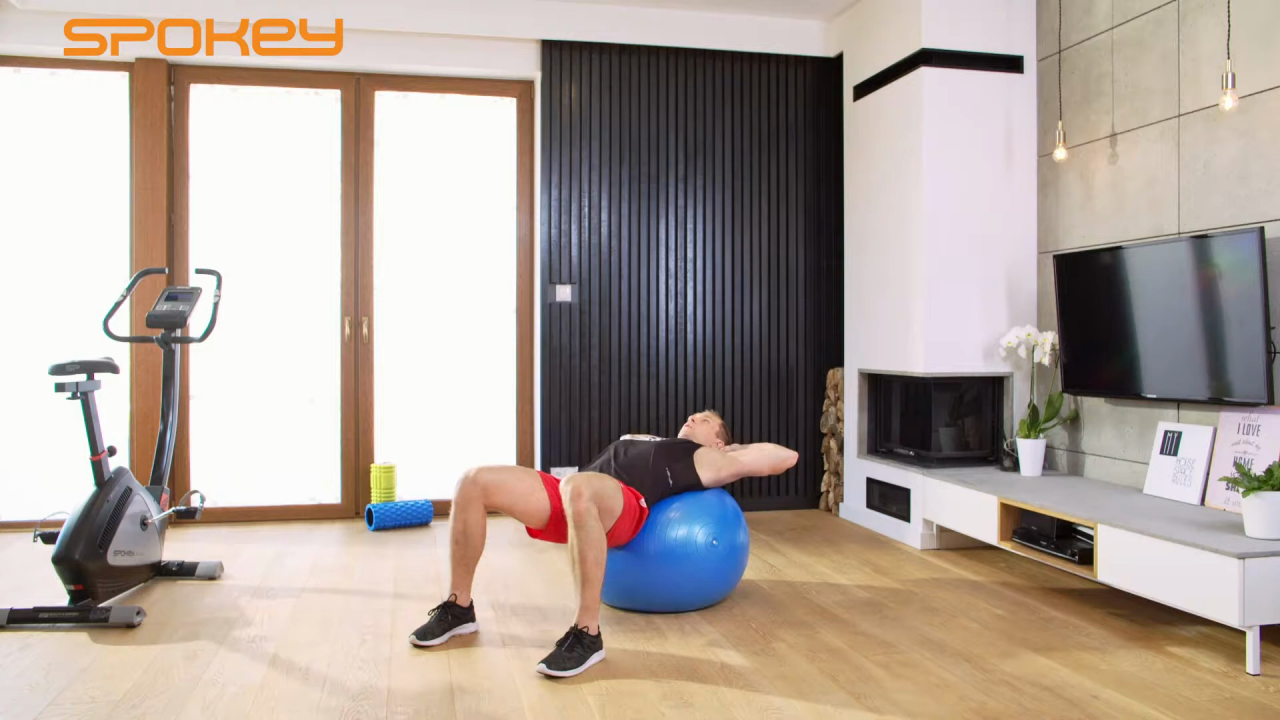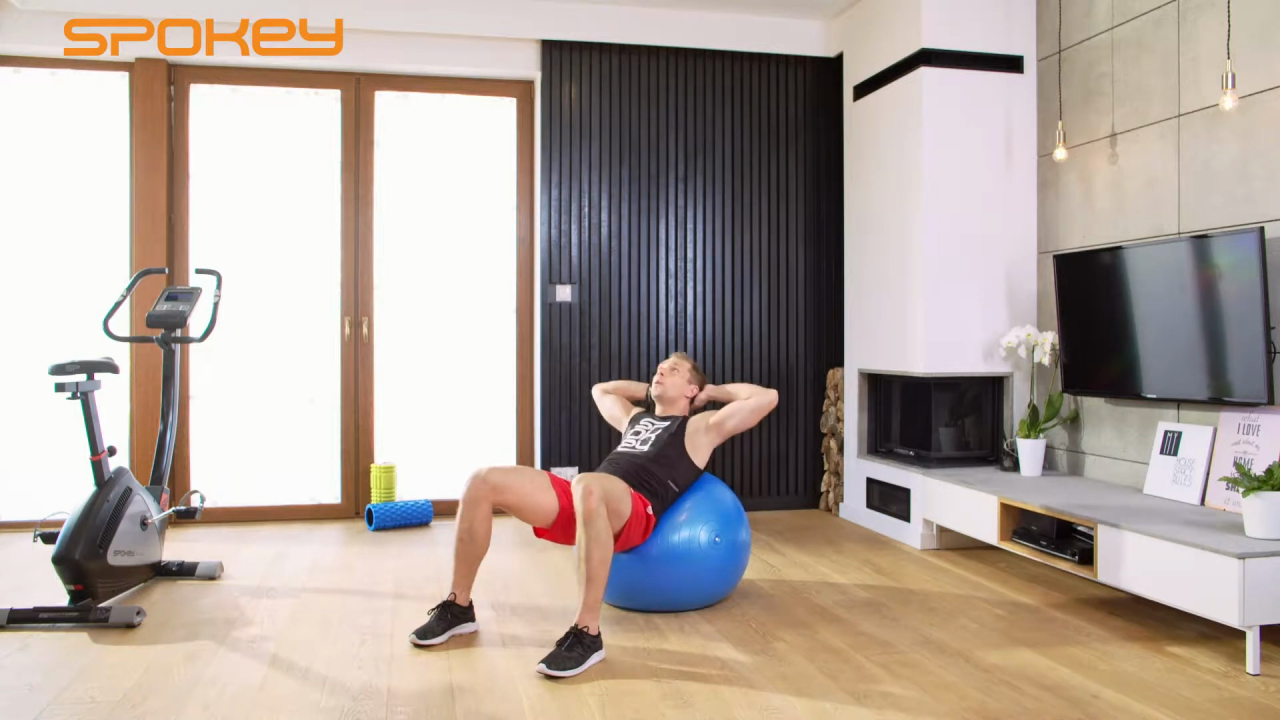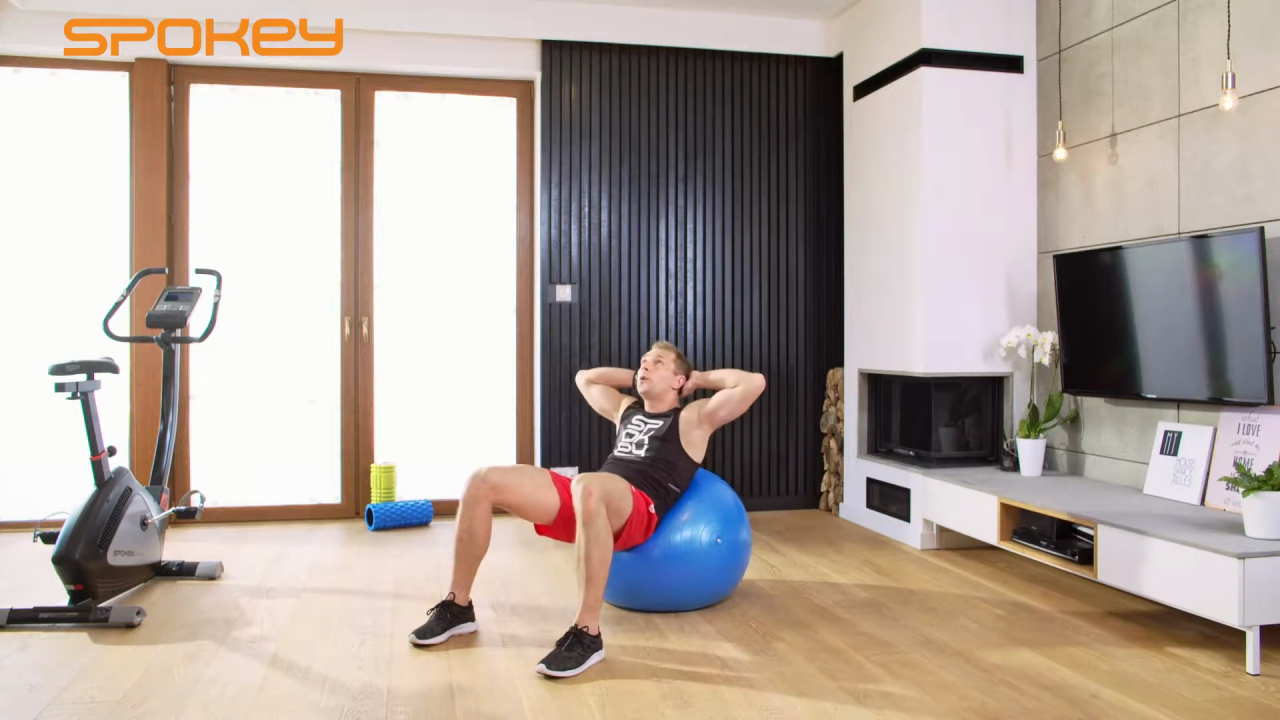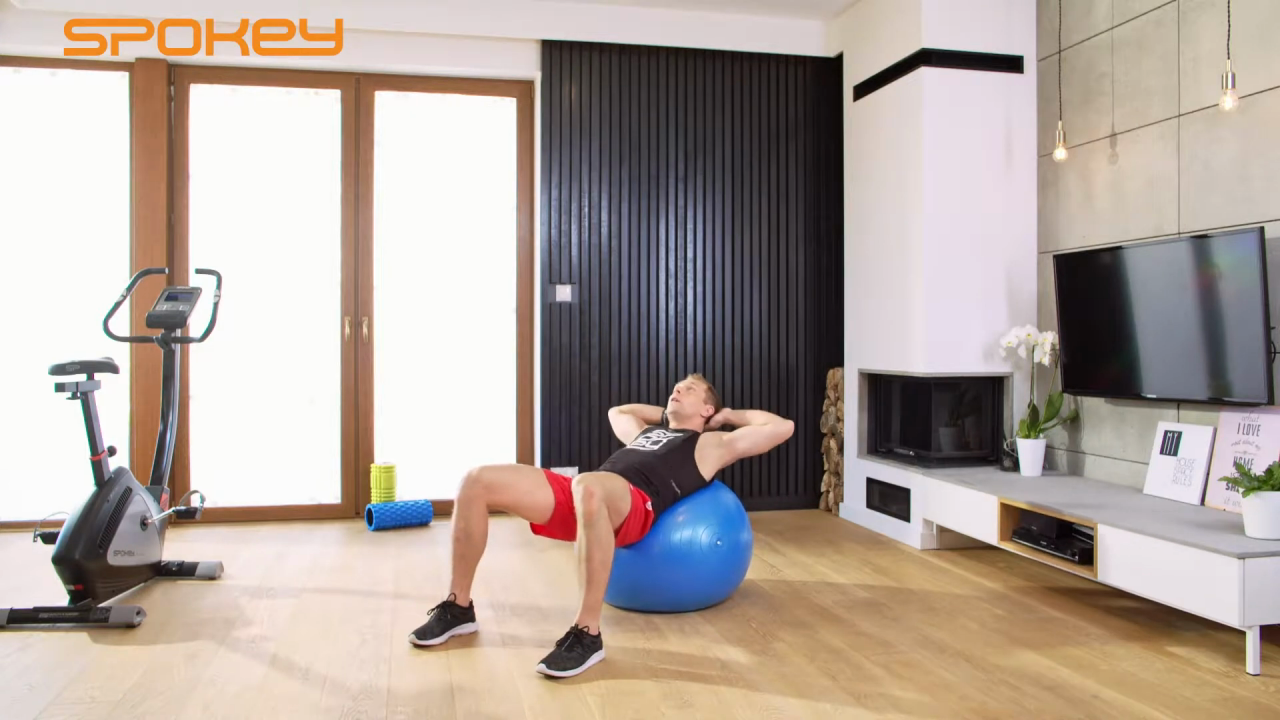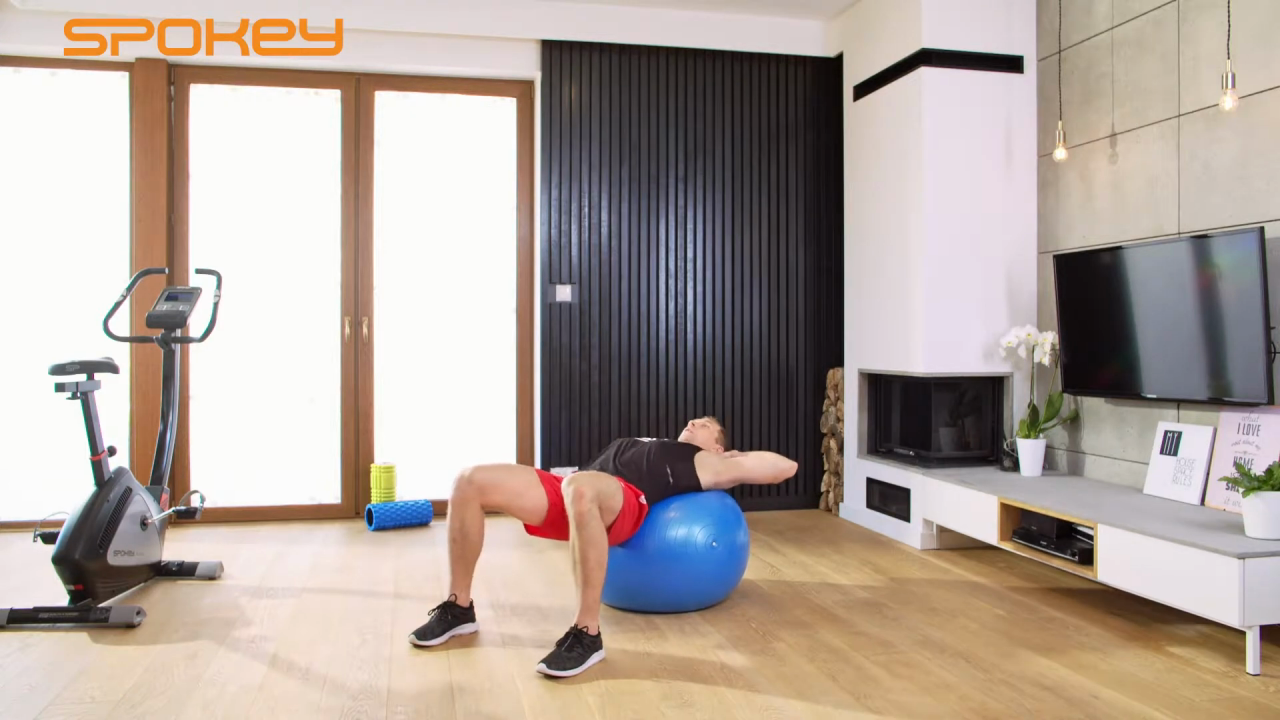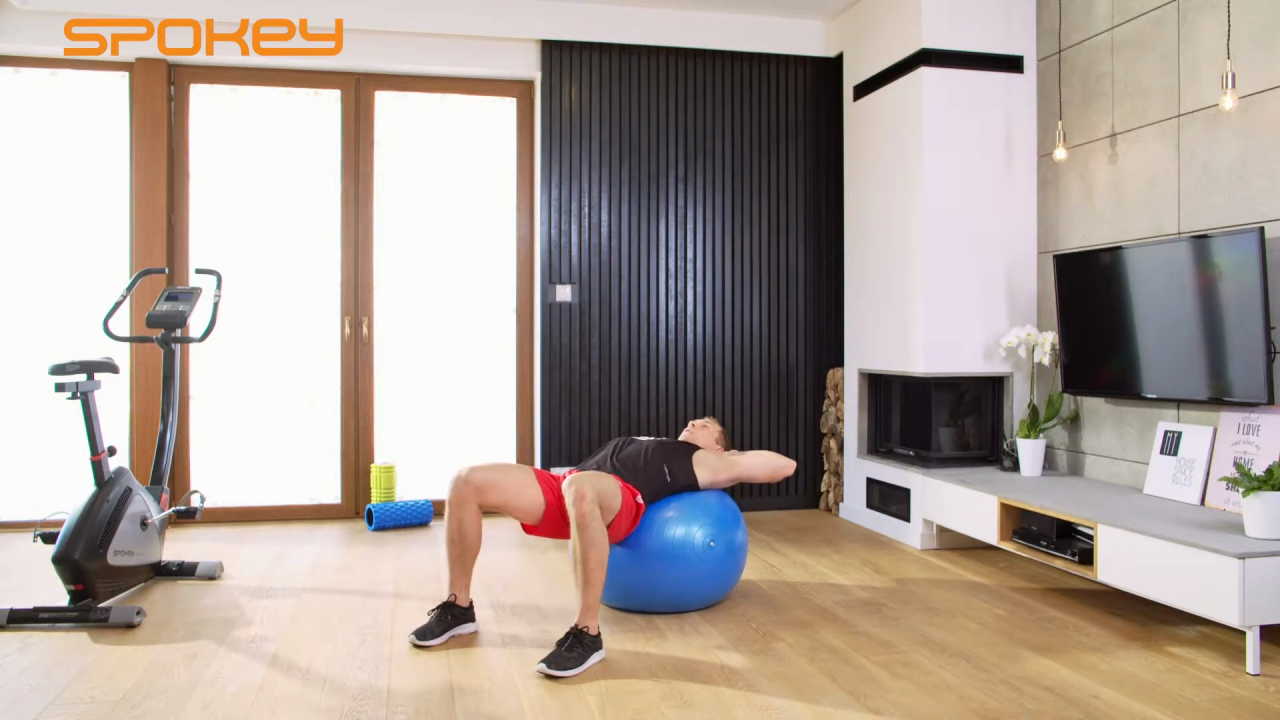
dt=0.5s
person 1, frame 1
left shoulder: (710, 459)
right shoulder: (669, 448)
left elbow: (787, 456)
right elbow: (628, 438)
left wrist: (735, 446)
left hip: (624, 502)
right hip: (575, 495)
left knee: (577, 489)
right knee: (475, 482)
left ankle: (587, 634)
right ankle: (458, 607)
person 1, frame 2
left shoulder: (699, 428)
right shoulder: (637, 418)
left elbow: (767, 397)
right elbow: (601, 391)
left wrist: (713, 391)
right wrist: (649, 391)
left hip: (632, 510)
right hip: (581, 499)
left knee: (587, 489)
right knee: (483, 481)
left ankle: (588, 634)
right ankle: (459, 607)
person 1, frame 3
left shoulder: (693, 419)
right shoulder: (627, 411)
left elbow: (753, 383)
right elbow: (585, 378)
left wrist: (701, 379)
right wrist: (636, 378)
left hip: (638, 510)
right hip: (586, 498)
left knee: (588, 489)
right knee: (483, 481)
left ankle: (587, 634)
right ankle: (458, 607)
person 1, frame 4
left shoulder: (711, 444)
right shoulder: (648, 431)
left elbow: (783, 427)
right elbow: (617, 411)
left wrist: (728, 415)
right wrist: (665, 412)
left hip: (634, 505)
right hip: (579, 495)
left knee: (589, 489)
right knee: (478, 481)
left ankle: (588, 633)
right ankle: (459, 606)
person 1, frame 5
left shoulder: (709, 465)
right shoulder: (662, 450)
left elbow: (786, 467)
right elbow: (623, 454)
left wrist: (734, 453)
left hip: (625, 498)
right hip: (573, 489)
left knee: (579, 491)
right knee: (471, 482)
left ankle: (587, 634)
right ankle: (459, 608)
person 1, frame 6
left shoulder: (708, 463)
right shoulder: (665, 452)
left elbow: (785, 465)
left wrist: (733, 452)
left hip: (622, 495)
right hip: (567, 485)
left knee: (581, 491)
right knee: (467, 483)
left ankle: (587, 634)
right ankle: (458, 607)
